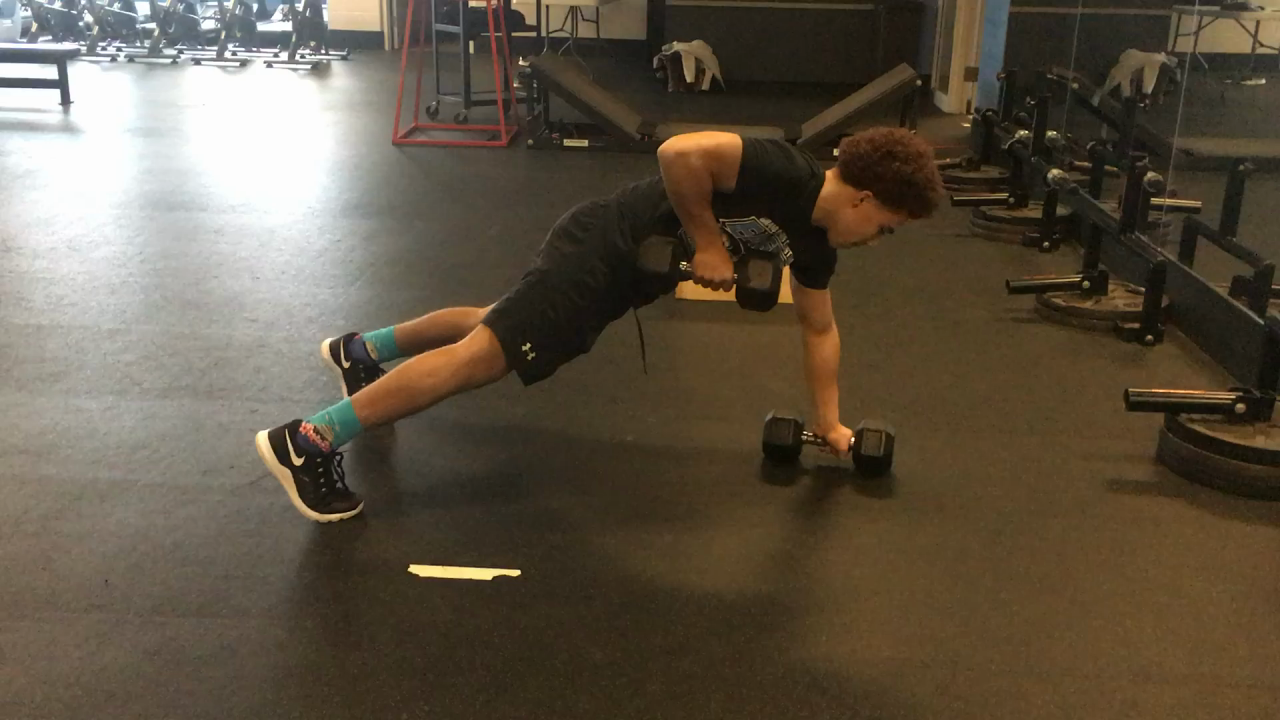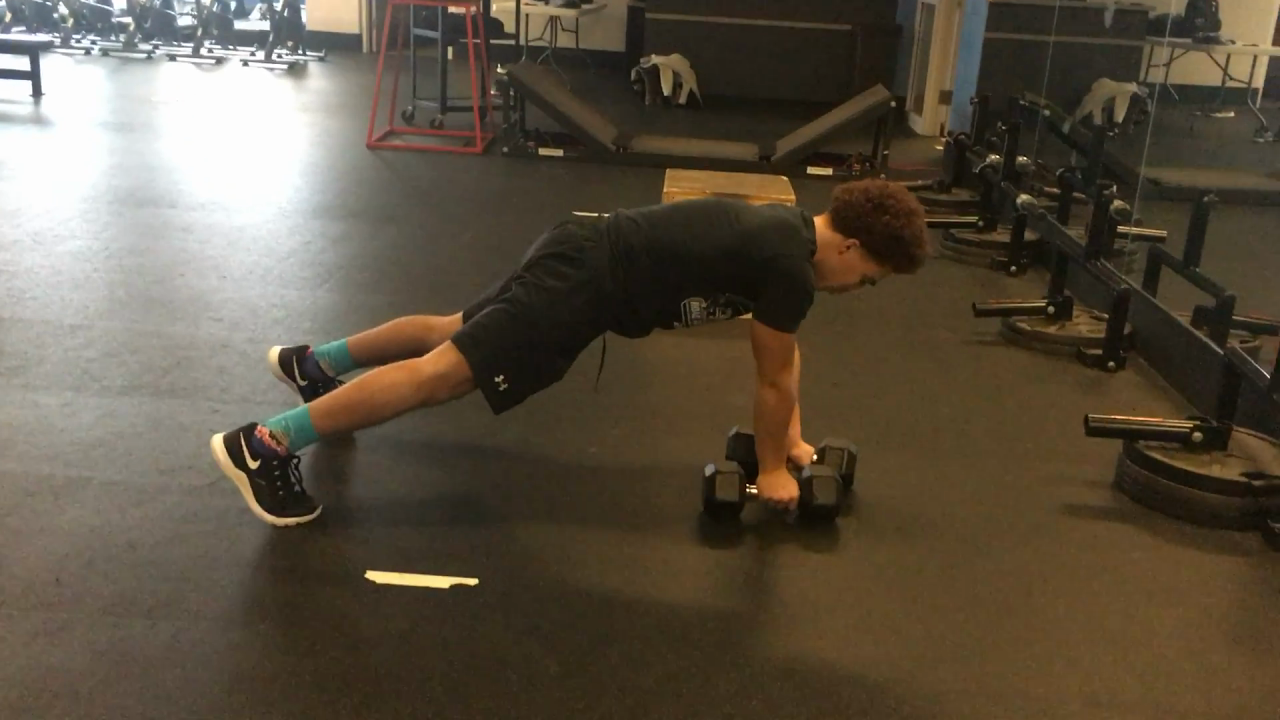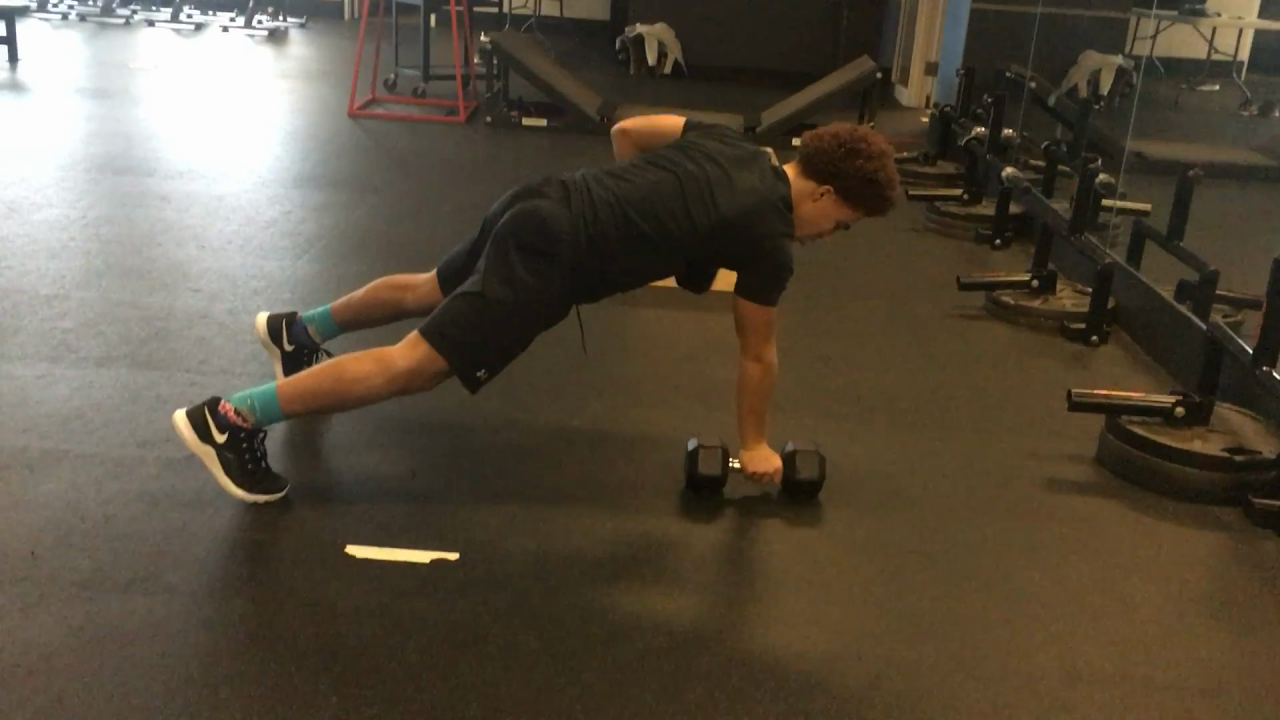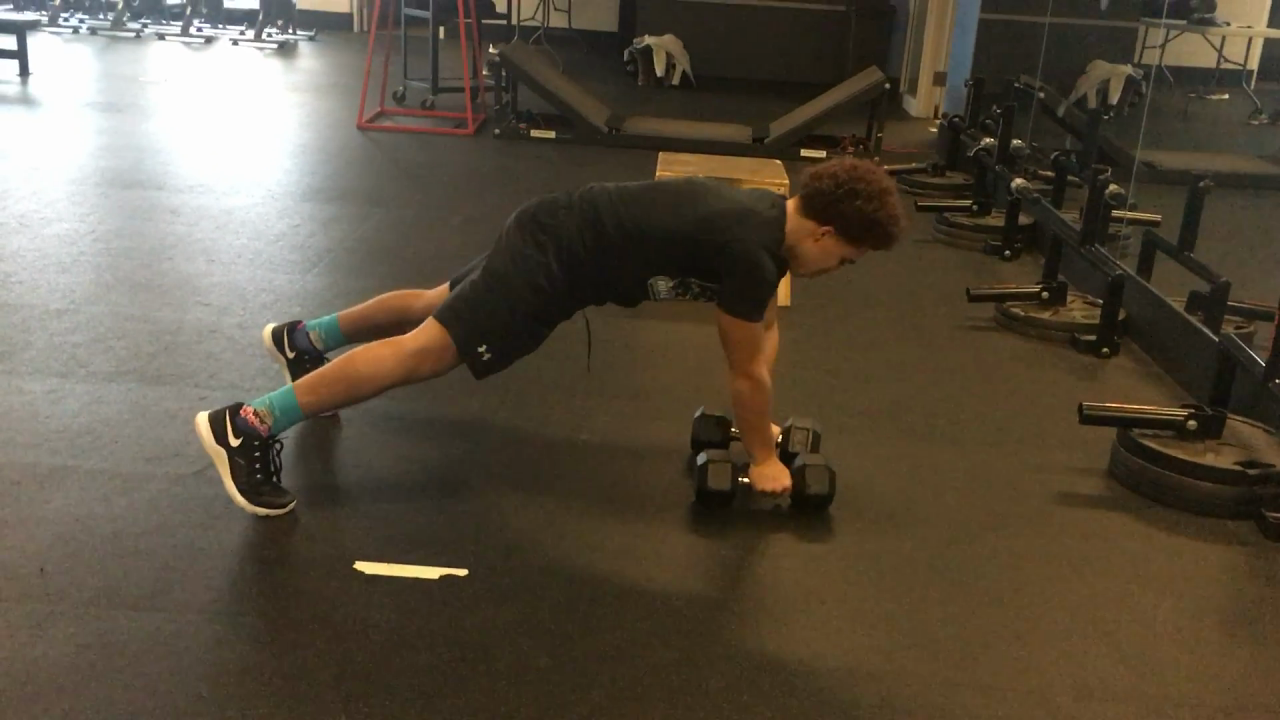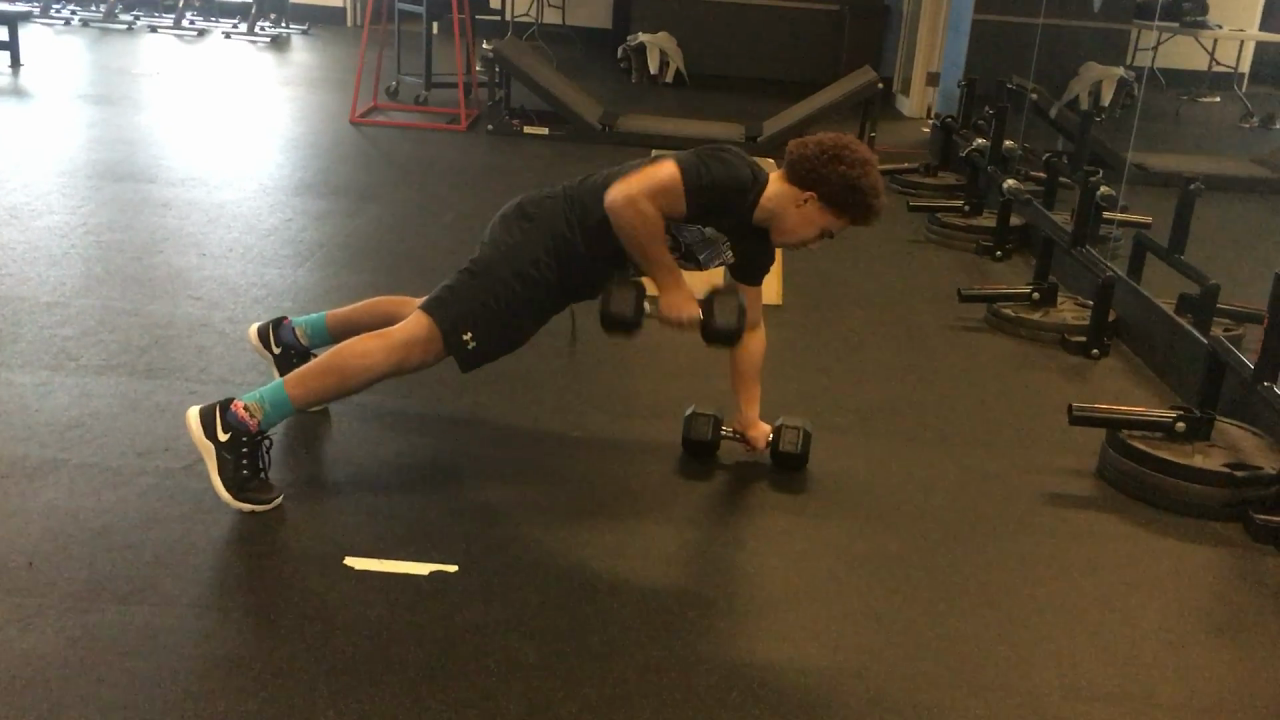
dt=1s
person 1, frame 1
left shoulder: (814, 237)
right shoulder: (785, 170)
left elbow: (819, 328)
right elbow: (678, 151)
left wrist: (829, 422)
right wrist: (707, 241)
left hip: (623, 271)
right hip: (603, 250)
left knee: (493, 322)
right knee: (482, 355)
left ankle: (361, 348)
right ankle: (306, 442)
person 1, frame 2
left shoulder: (787, 233)
right shoulder: (792, 268)
left elbow: (779, 363)
right elbow: (774, 382)
left wrist: (793, 438)
right wrist: (771, 469)
left hip: (580, 255)
right hip: (584, 282)
left knee: (451, 330)
right knee: (443, 373)
left ankle: (309, 362)
right ankle: (263, 445)
person 1, frame 3
left shoulder: (737, 145)
right shoulder: (768, 237)
left elbow: (627, 129)
right elbow: (757, 354)
right wrist: (753, 446)
left hip: (536, 205)
right hip: (551, 256)
left knee: (429, 292)
right knee: (416, 361)
left ankle: (295, 329)
right ankle: (229, 418)
person 1, frame 4
left shoulder: (773, 222)
right shoulder: (747, 249)
left elbow: (765, 329)
right elbow: (746, 369)
left wrist: (761, 423)
right wrist: (762, 458)
left hip: (561, 241)
right hip: (554, 247)
left knee: (443, 303)
right knee: (429, 347)
left ankle: (304, 337)
right ankle: (246, 426)
person 1, frame 5
left shoulder: (755, 231)
right shoulder: (728, 177)
left elbow: (748, 326)
right elbow: (623, 201)
left wrist: (748, 417)
right wrist: (670, 290)
left hip: (561, 268)
right hip: (543, 241)
left knee: (428, 309)
right knee: (419, 339)
left ankle: (291, 334)
right ankle: (236, 421)
